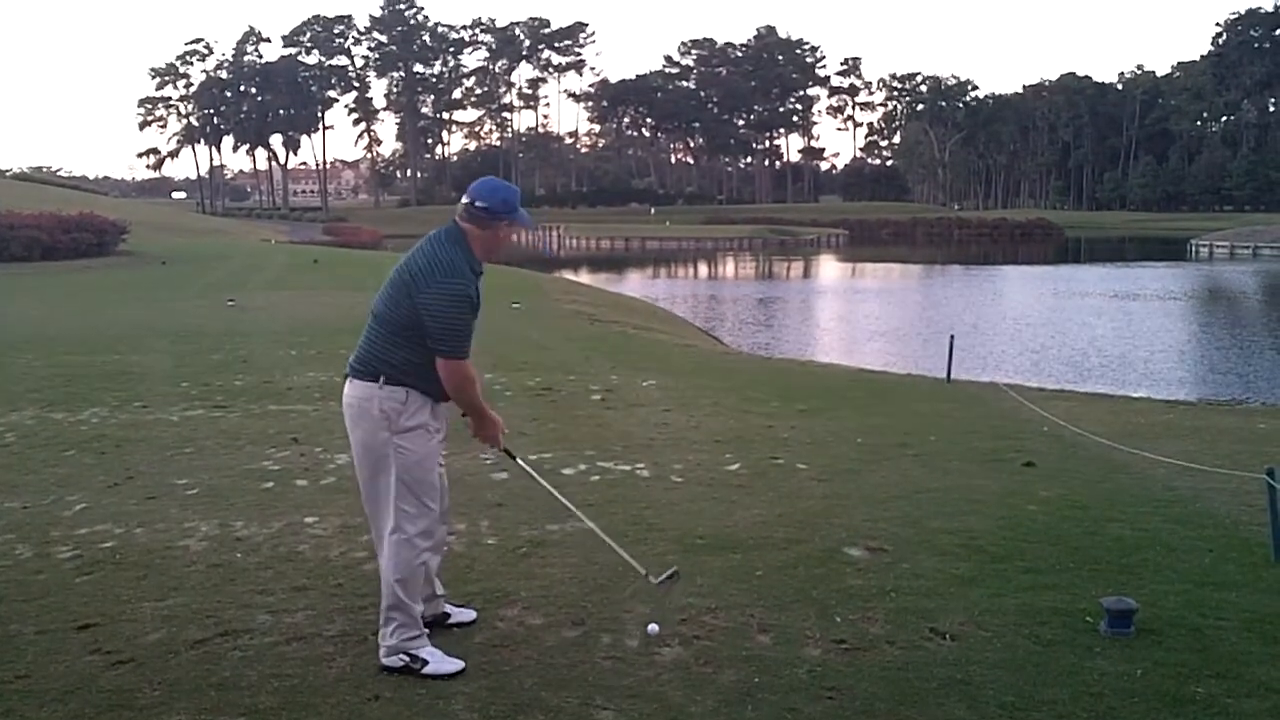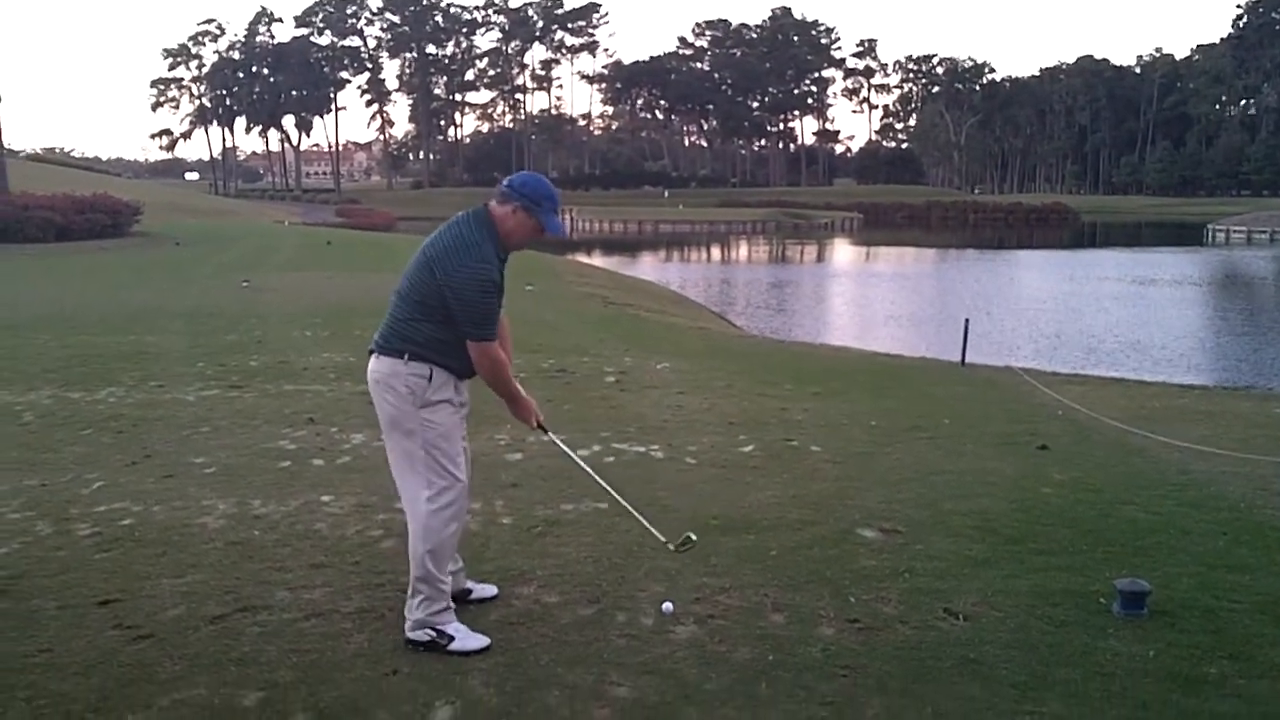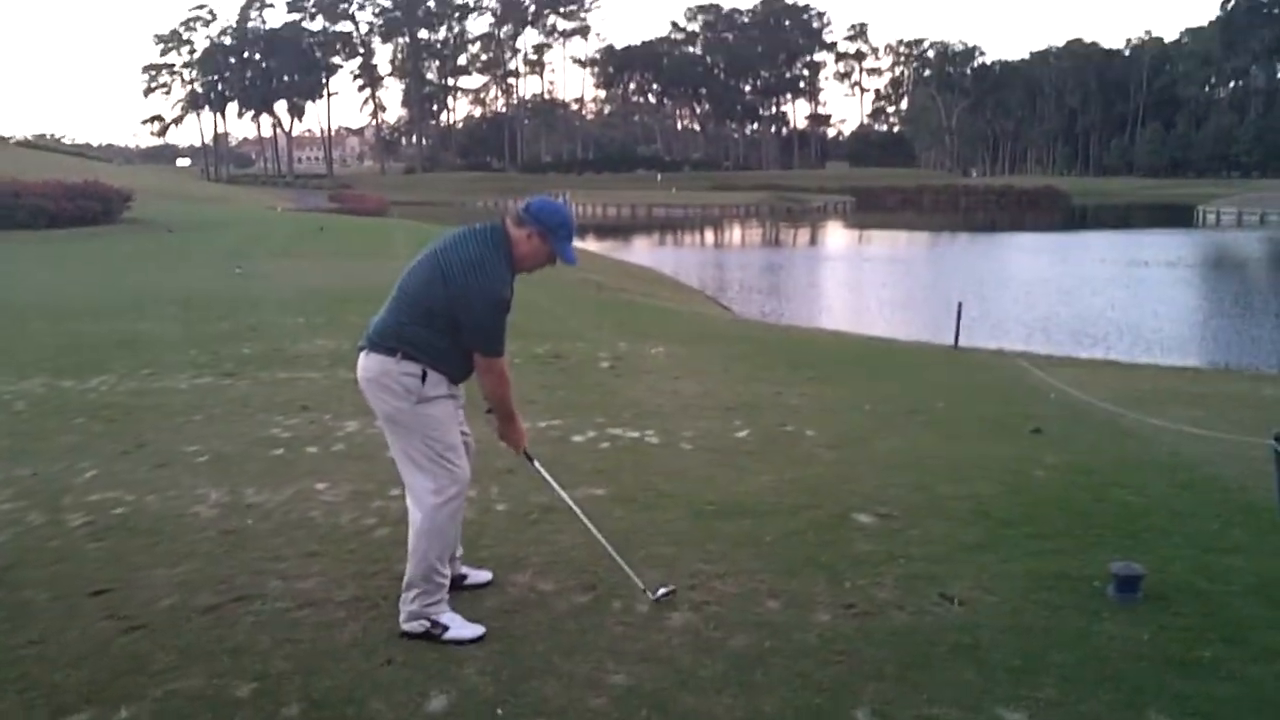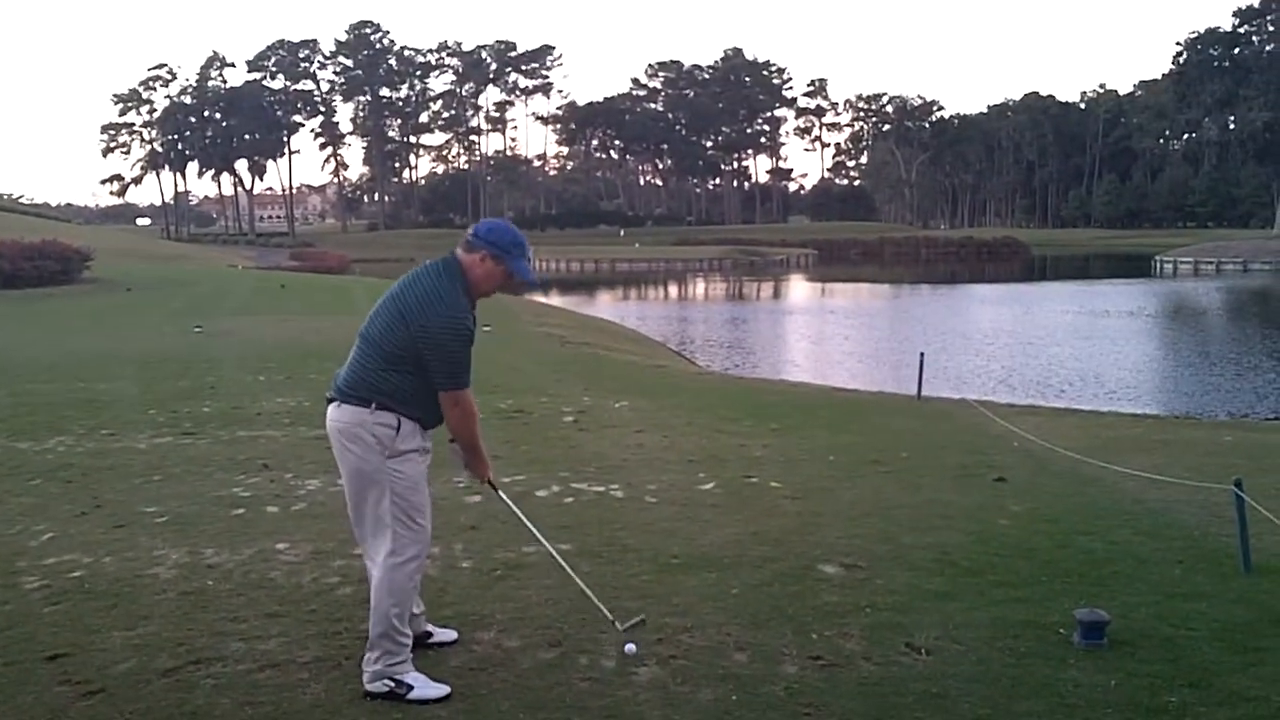
dt=1s
person 1, frame 1
left shoulder: (456, 258)
right shoulder: (447, 273)
left elbow: (457, 348)
right elbow: (452, 364)
left wrist: (478, 408)
right wrist: (482, 416)
left hip: (410, 396)
right hip: (389, 400)
left knee: (430, 507)
right knee: (409, 519)
left ankle: (427, 604)
right ankle: (401, 644)
person 1, frame 2
left shoulder: (480, 236)
right shoulder: (471, 257)
left elbow: (493, 316)
right elbow: (483, 351)
left wrist: (513, 379)
right wrist: (516, 399)
left hip: (431, 371)
right hip: (412, 375)
left knee: (450, 482)
right knee: (439, 491)
left ankle: (448, 580)
right ankle: (428, 618)
person 1, frame 3
left shoulder: (481, 241)
right shoulder: (487, 276)
right elbow: (490, 367)
right wrist: (510, 423)
left hip: (414, 366)
right hip: (403, 373)
left knee: (455, 459)
right knee: (443, 483)
left ankle: (444, 566)
right ankle: (423, 611)
person 1, frame 4
left shoulder: (437, 277)
right shoulder: (448, 309)
right elbow: (455, 401)
left wrist: (467, 446)
right wrist: (476, 456)
left hip: (368, 415)
right hip: (376, 425)
left knee: (402, 534)
right knee: (402, 542)
left ankle: (409, 624)
right ankle: (386, 671)
